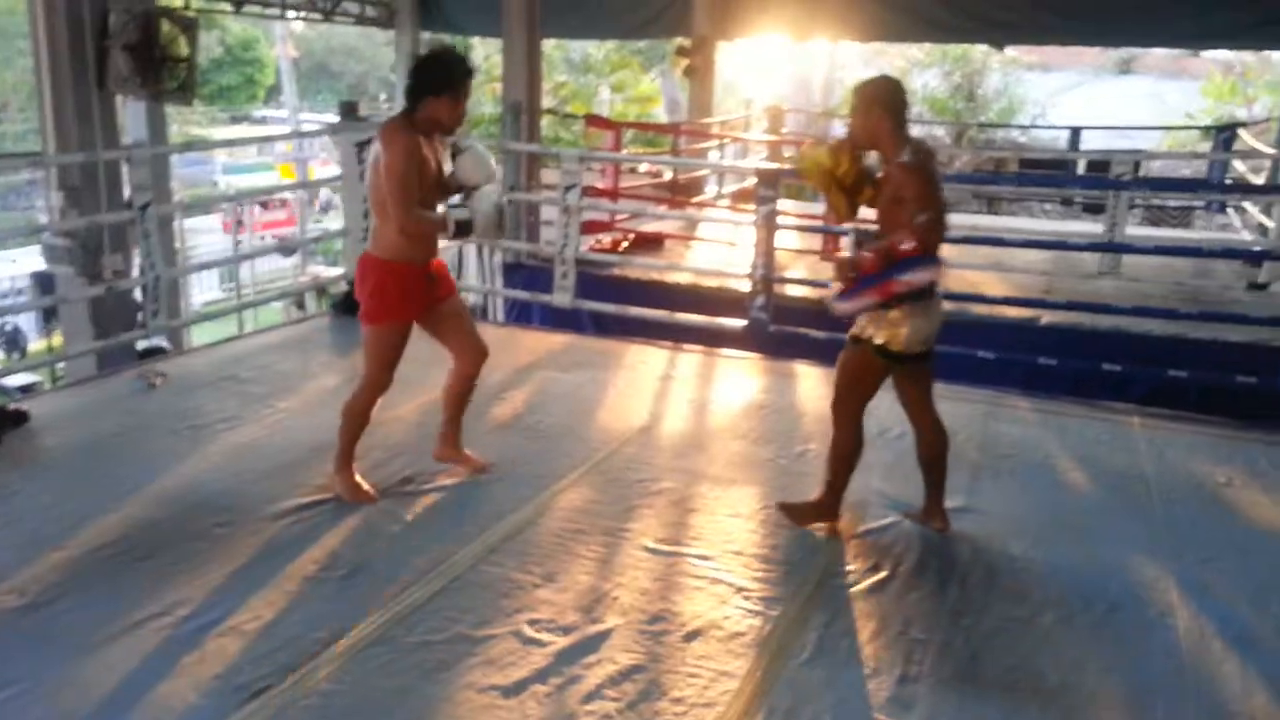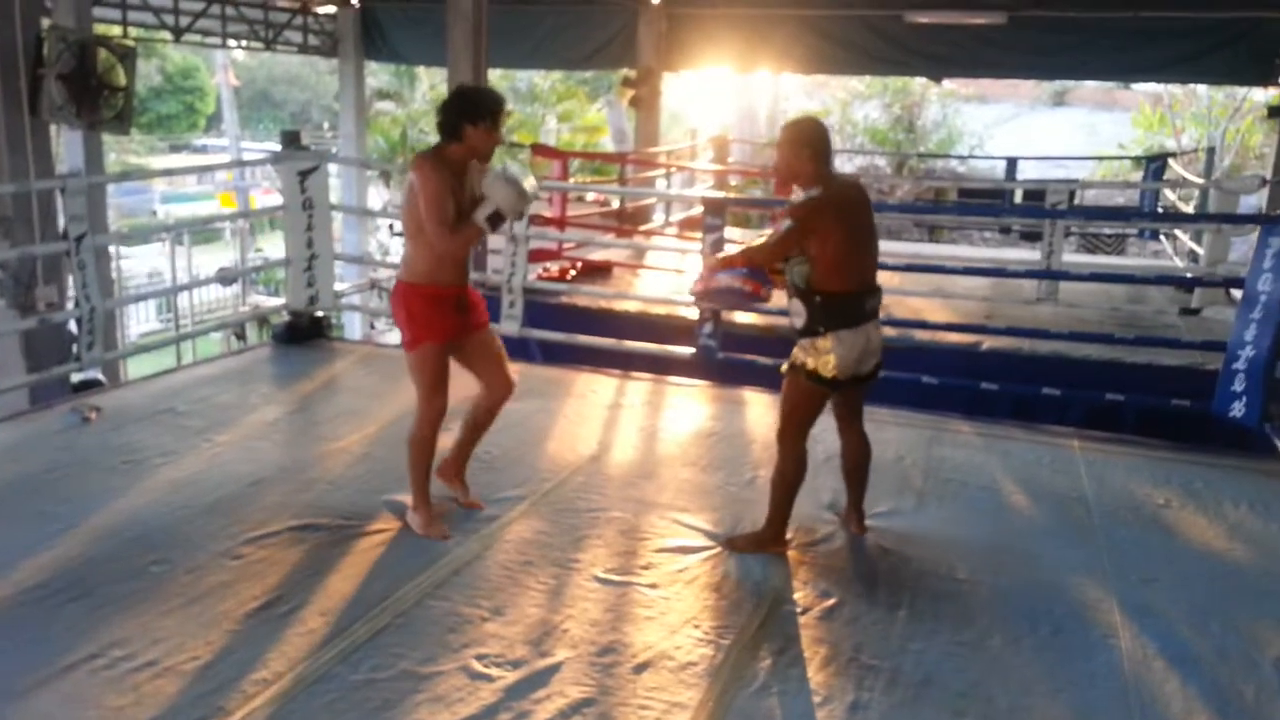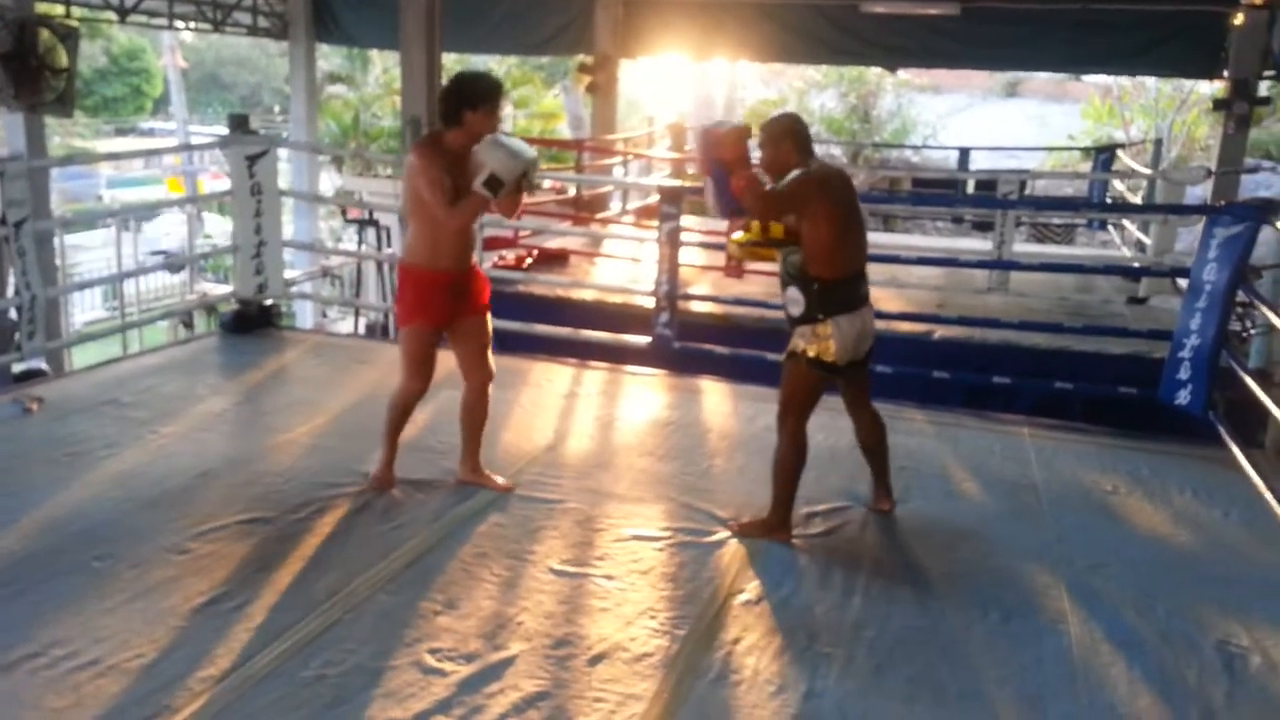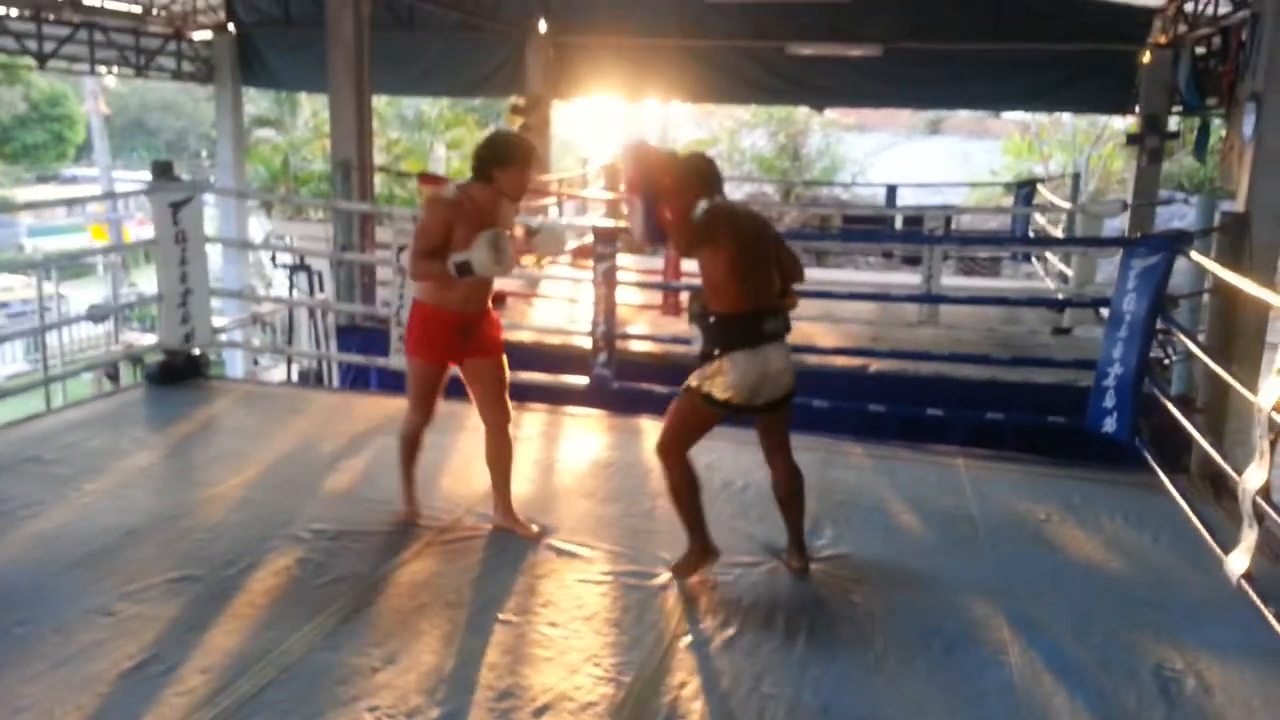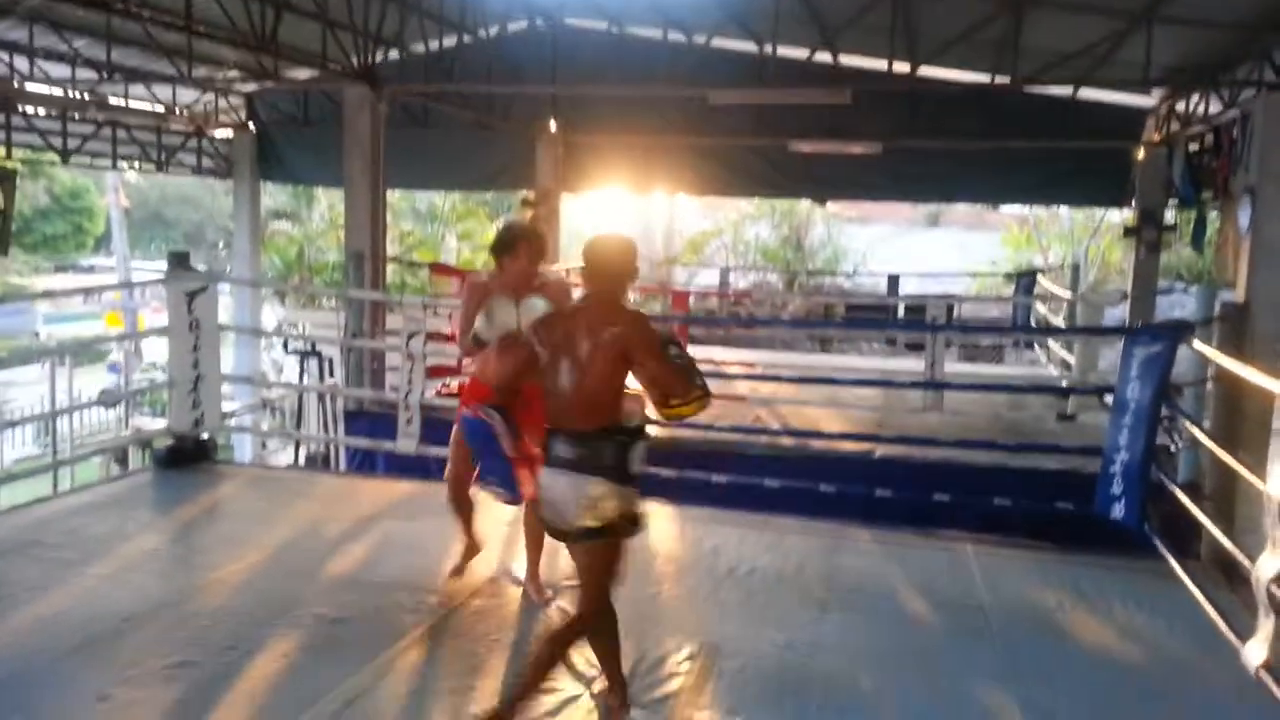
dt=0.7s
person 1, frame 1
left shoulder: (909, 166)
right shoulder: (912, 157)
left elbow: (930, 227)
right elbow: (890, 210)
left wrist: (872, 261)
left hip: (894, 311)
right hip: (918, 307)
left knee: (846, 410)
right knee: (922, 411)
left ankle: (828, 503)
right ankle: (934, 508)
person 1, frame 2
left shoulder: (813, 204)
right shoulder: (852, 191)
left elbow: (770, 253)
left wrist: (726, 261)
right wrist: (792, 253)
left hip: (829, 337)
right hip: (865, 328)
left knee: (790, 437)
right knee: (850, 423)
left ankle: (773, 533)
right ankle: (855, 513)
person 1, frame 3
left shoulder: (808, 182)
right shoulder: (834, 178)
left elbow: (757, 203)
left wrist: (734, 167)
right wrist: (775, 234)
left hip: (824, 324)
right hip: (854, 314)
left knee: (791, 421)
right knee: (859, 405)
left ankle: (777, 521)
right ankle: (882, 491)
person 1, frame 4
left shoulder: (712, 212)
right shoulder: (756, 221)
left elbow: (687, 242)
right elbow: (793, 273)
left wrist: (664, 196)
left hip: (732, 359)
right hip: (774, 354)
left knee: (671, 449)
right knee: (779, 455)
left ankle: (700, 546)
right ankle: (797, 550)
person 1, frame 5
left shoulder: (547, 327)
right shoulder: (629, 325)
left elbow: (503, 383)
right elbow: (676, 390)
right wrist: (671, 355)
left hip: (556, 472)
right hip: (601, 479)
left knee: (598, 587)
right knee: (591, 608)
person 2, frame 1
left shoulder: (433, 138)
right shoulder: (399, 139)
right elbow: (406, 220)
left wrist: (460, 183)
left hip: (427, 270)
right hip: (389, 275)
left knee: (473, 353)
right knee: (376, 382)
left ankle: (449, 443)
right ankle: (343, 468)
person 2, frame 2
left shoulder: (473, 170)
right shoulder: (430, 170)
right elbow: (447, 243)
left wrist: (503, 205)
right wrist: (492, 214)
left hip: (460, 295)
right hip: (422, 298)
left knee: (500, 384)
right knee: (433, 406)
left ankle: (453, 468)
right ankle: (419, 505)
person 2, frame 3
left shoulder: (477, 154)
right shoulder: (426, 155)
left elbow: (508, 210)
right elbow: (454, 218)
left wrist: (517, 177)
right wrist: (493, 180)
left hip: (465, 279)
right hip: (423, 281)
left knee: (480, 378)
right knee: (417, 382)
left ankle: (470, 465)
right ankle: (387, 455)
person 2, frame 4
left shoulder: (505, 204)
right shoulder: (445, 205)
right elbow: (416, 268)
right wrist: (464, 266)
left hip: (478, 322)
right hip: (433, 320)
left knee: (499, 419)
right knee: (419, 416)
left ankle: (504, 510)
right ankle: (407, 491)
person 2, frame 5
left shoulder: (554, 291)
right shoulder: (478, 289)
right elbow: (463, 347)
right wrist: (483, 336)
left hip: (532, 395)
right hip: (485, 393)
right knee: (455, 479)
left ankle: (533, 574)
right ankle: (470, 542)
